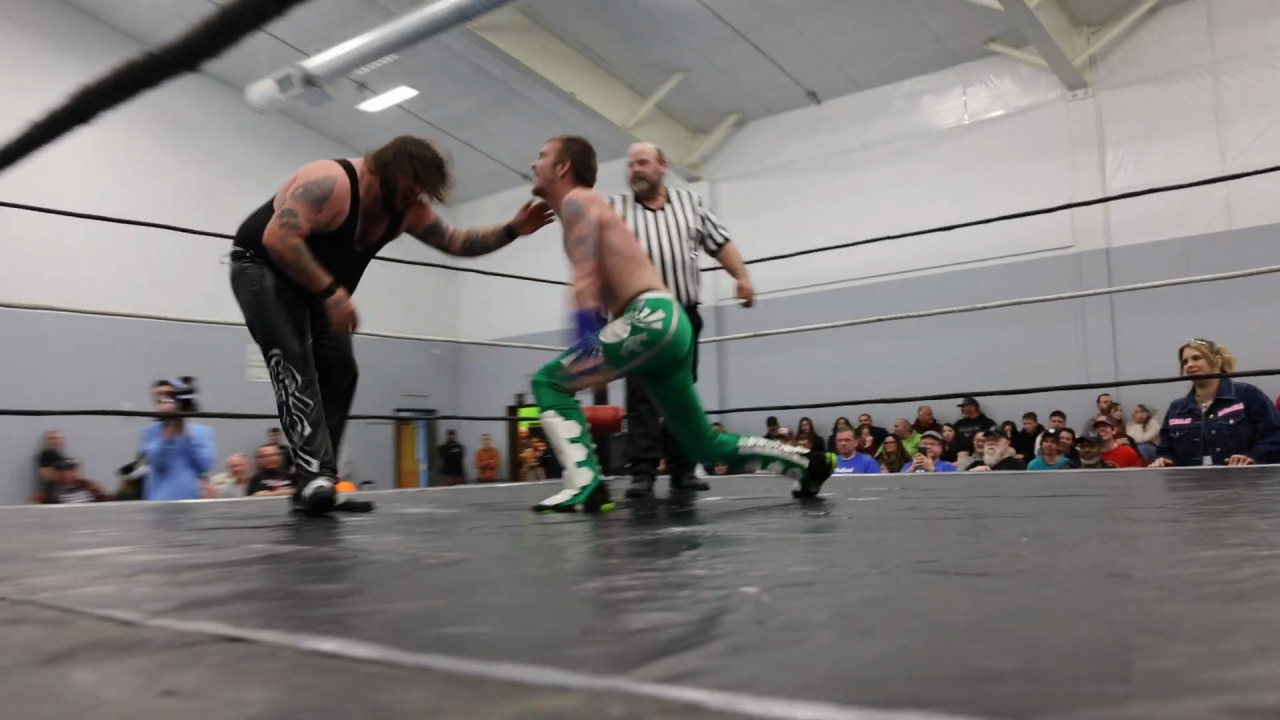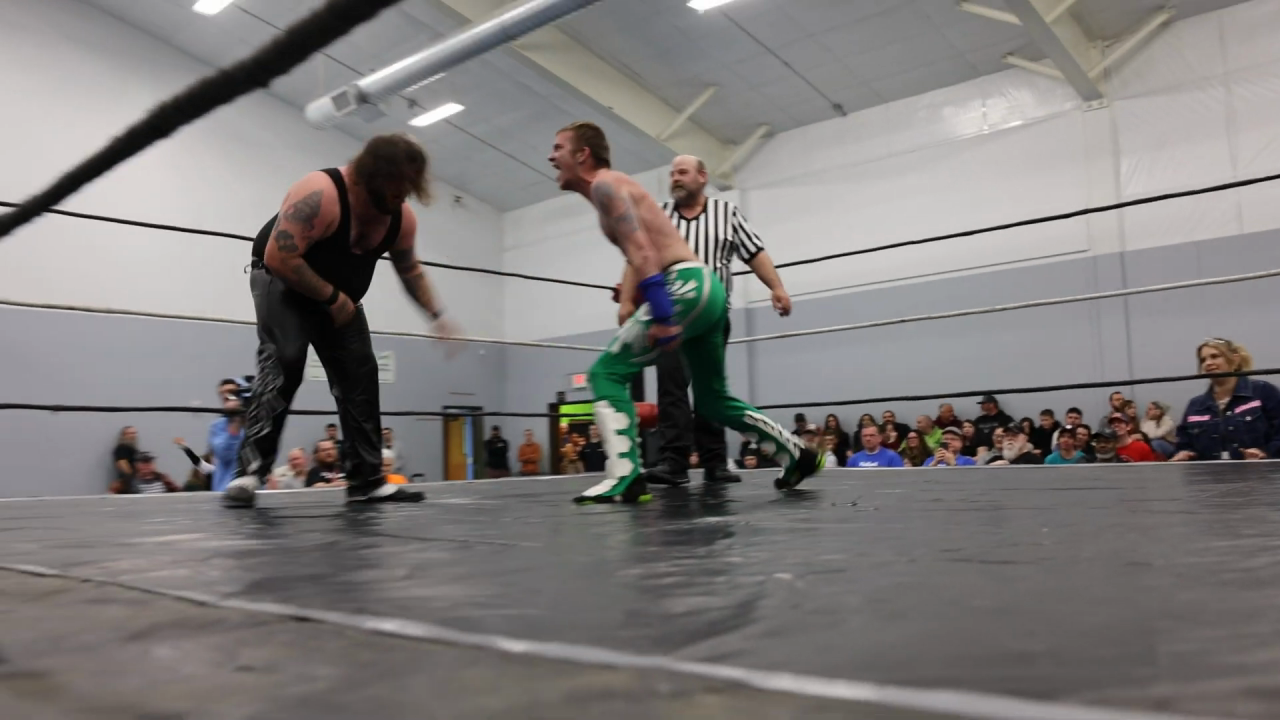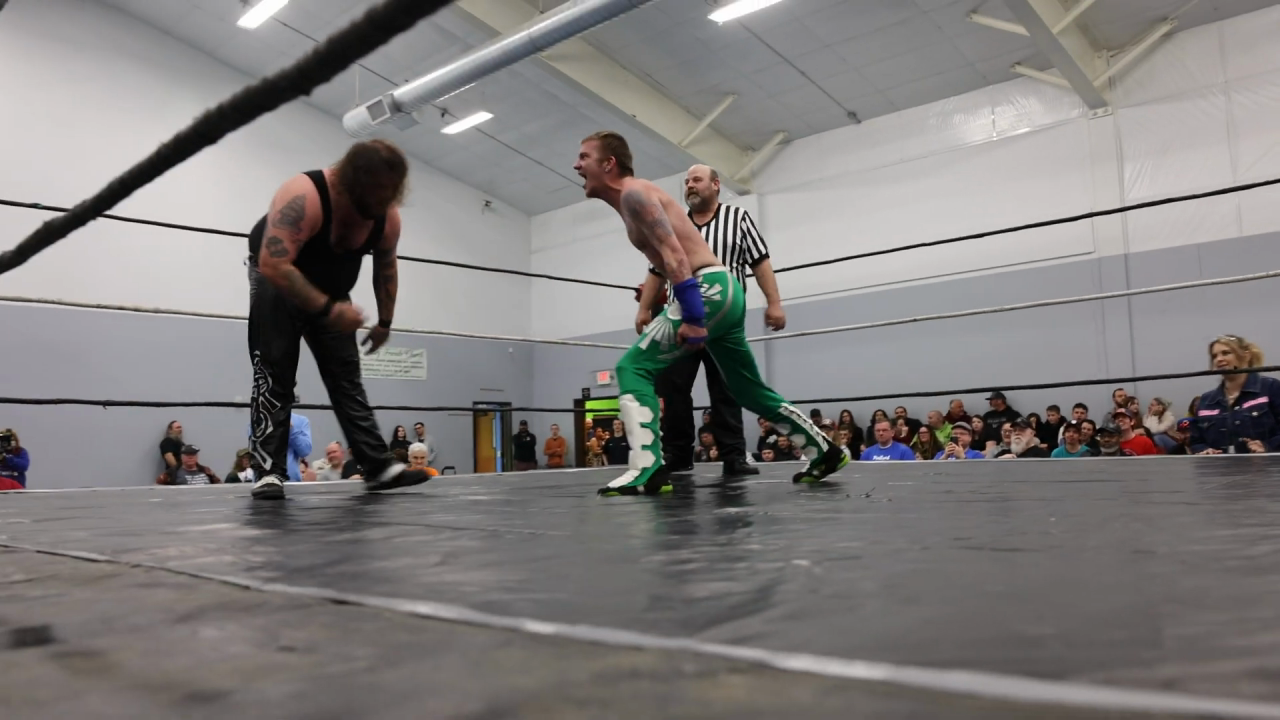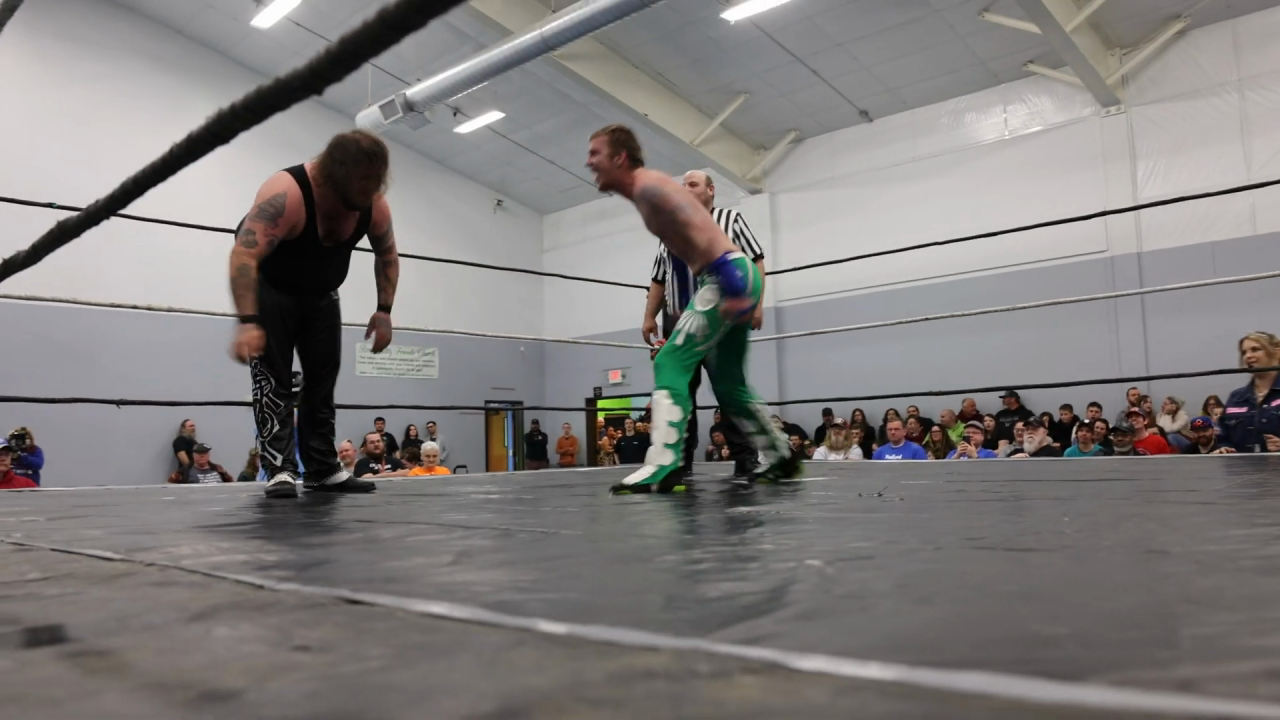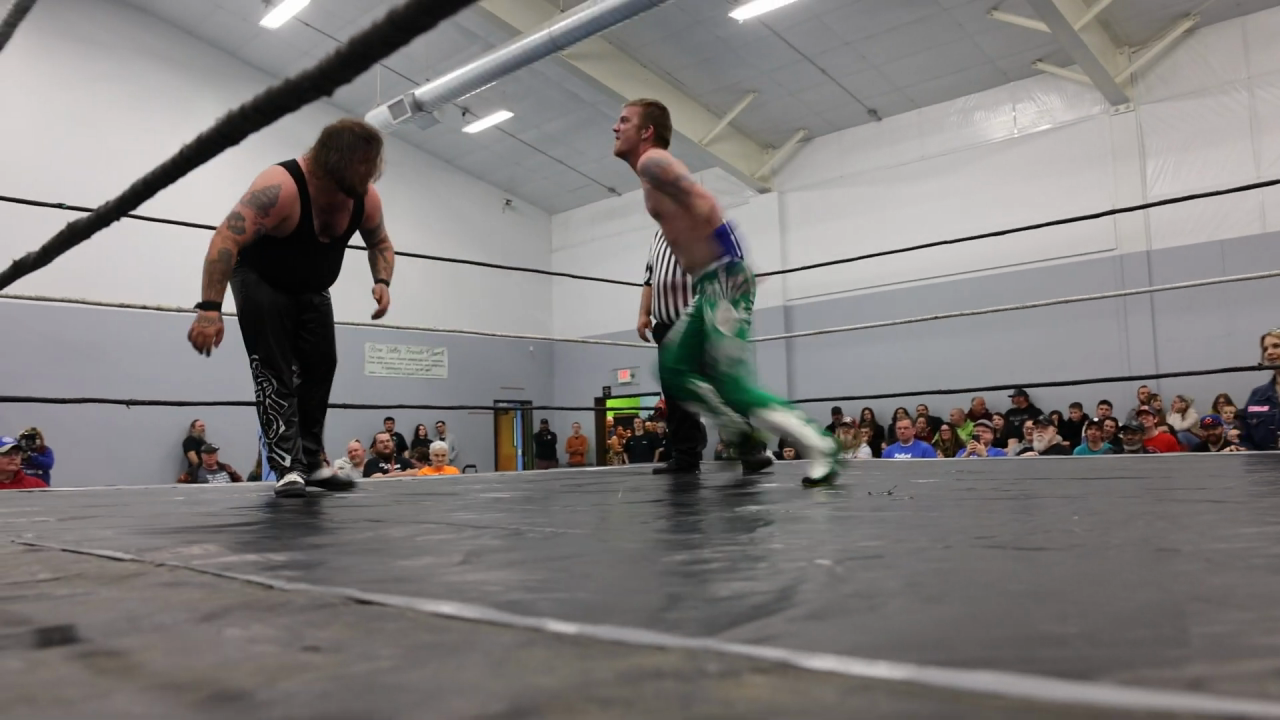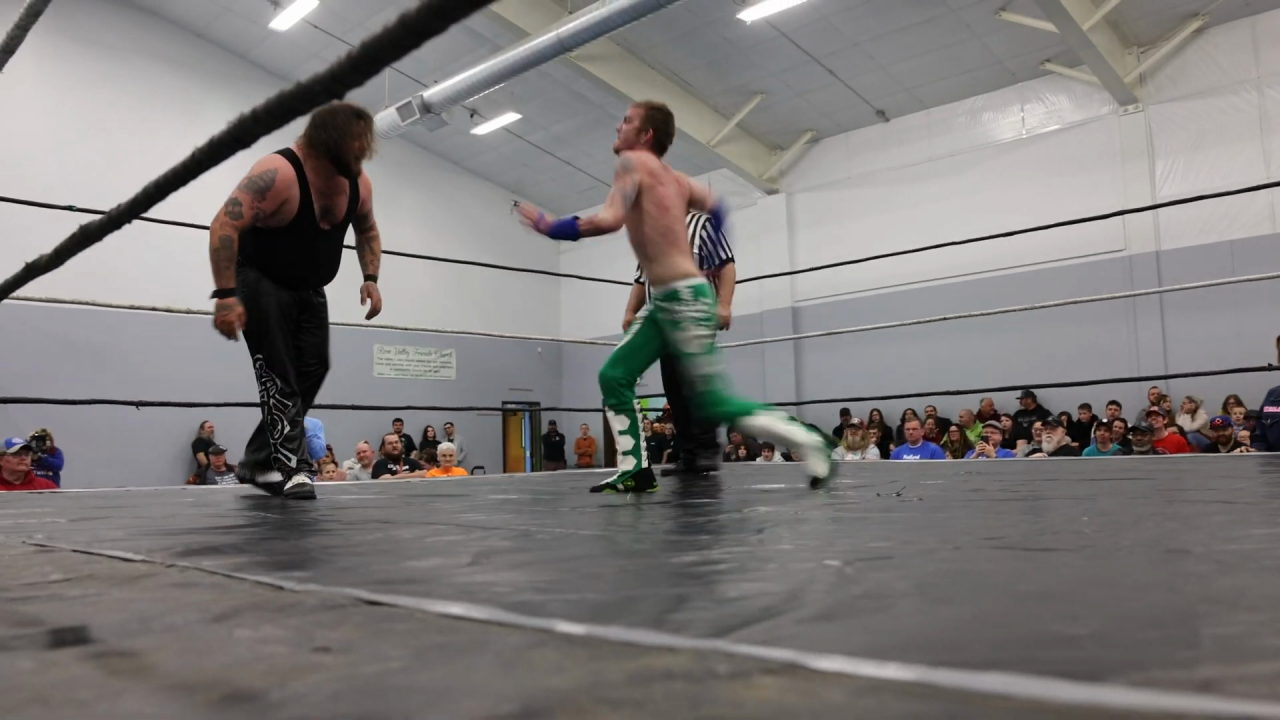
dt=0.2s
person 1, frame 1
left shoulder: (575, 202)
right shoulder: (584, 209)
left elbow: (584, 280)
right elbow: (595, 293)
left wrist: (586, 352)
right wrist: (588, 349)
left hip: (651, 320)
right hip: (665, 325)
left knee: (548, 382)
right knee: (703, 445)
left ankle: (584, 486)
right ankle: (805, 462)
person 1, frame 2
left shoulder: (604, 184)
right shoulder: (613, 191)
left elbow: (640, 249)
left wrist: (661, 318)
left hip: (685, 287)
right hip: (704, 289)
left knee: (606, 373)
right knee: (713, 402)
left ankle: (623, 478)
right ankle: (796, 454)
person 1, frame 3
left shoulder: (634, 193)
right shoulder: (631, 203)
left elbow: (673, 253)
left wrist: (691, 317)
right wrist: (693, 313)
left hip: (709, 288)
right hip: (723, 291)
left knee: (633, 367)
right knee: (749, 391)
left ankle: (646, 469)
right ankle: (823, 450)
person 1, frame 4
left shoulder: (649, 186)
right shoulder: (646, 192)
left elbow: (701, 232)
left wrist: (736, 290)
left hip: (729, 277)
right hip: (731, 282)
left knee: (671, 365)
right knee: (729, 386)
left ankle: (663, 467)
right ankle: (781, 457)
person 1, frame 5
left shoulder: (652, 162)
right shoulder: (657, 173)
left elbow: (704, 202)
left wrist: (731, 260)
left hip: (724, 280)
right hip: (709, 284)
left knee: (735, 385)
right knee: (672, 369)
left ankle: (819, 450)
right ankle: (741, 435)
person 1, frame 6
left shoulder: (632, 163)
right shoulder: (673, 179)
left elbow: (611, 220)
right elbow: (715, 208)
left wrist: (549, 227)
left hip: (685, 301)
right hip: (664, 303)
left knee: (714, 401)
right knee: (612, 378)
left ankle: (810, 446)
right ankle: (634, 471)
person 2, frame 1
left shoulder: (407, 208)
right shoulder: (332, 182)
left elbow: (457, 242)
right elbow: (277, 239)
left wrist: (512, 230)
right wrist: (330, 291)
left hip: (318, 288)
right hip: (263, 268)
left knee: (339, 374)
right knee: (292, 361)
left ankle: (314, 487)
right ankle: (315, 475)
person 2, frame 2
left shoulder: (400, 216)
right shoulder: (320, 194)
left elbow: (410, 270)
right elbow: (278, 258)
left wrist: (437, 316)
right wrist: (332, 297)
left hip: (337, 296)
right hip: (279, 279)
left knee: (361, 375)
right knee: (284, 360)
left ankle: (367, 480)
right ankle: (250, 469)
person 2, frame 3
left shoulder: (386, 217)
right shoulder: (303, 196)
left elbow: (386, 268)
right elbow: (273, 265)
left wrist: (384, 322)
right wrist: (327, 309)
left hip: (329, 295)
right hip: (276, 280)
left knee: (345, 372)
right knee: (274, 365)
left ankle: (379, 466)
right ankle: (268, 470)
person 2, frame 4
left shoulder: (375, 205)
right shoulder: (286, 193)
left elbow: (387, 255)
right elbow: (244, 256)
left wrist: (384, 311)
right wrist: (247, 323)
left hip: (320, 291)
right hip: (268, 283)
left knee: (324, 373)
right knee: (272, 370)
left ankle: (323, 469)
right ankle: (279, 468)
person 2, frame 5
left shoulder: (365, 197)
right shoulder: (281, 186)
left elbow: (381, 244)
right elbow: (226, 239)
left wrist: (382, 281)
right wrist: (209, 309)
left hip: (312, 291)
right hip: (260, 282)
left knee: (320, 368)
right knee: (275, 373)
left ankle: (310, 461)
right ankle: (288, 468)
person 2, frame 6
left shoulder: (357, 183)
right shoulder: (278, 173)
left elbow: (368, 232)
right elbow: (224, 226)
left wrist: (370, 279)
right wrist: (225, 296)
left hip: (309, 287)
right hip: (261, 280)
left knee: (313, 368)
right knee: (278, 373)
left ankle: (260, 460)
right ankle: (294, 469)
person 3, frame 1
left shoulder: (690, 203)
right shoulder: (615, 208)
left elbow: (720, 244)
left wrist: (742, 277)
left hip: (683, 314)
right knee: (641, 391)
left ankle: (682, 470)
right ankle: (642, 472)
person 3, frame 2
left shoulder: (727, 213)
left elbow: (755, 254)
left wrist: (777, 288)
right wrist: (627, 301)
right knee: (670, 382)
left ankle: (715, 463)
right ankle: (674, 460)
person 3, frame 3
left shoulder: (737, 217)
left elbow: (760, 262)
right elbow: (656, 272)
left wrist: (773, 303)
right wrist: (644, 309)
left knee: (725, 389)
right knee: (672, 385)
left ankle: (734, 457)
right ankle: (677, 457)
person 3, frame 4
left shoulder: (730, 220)
right shoulder: (672, 233)
left elbow: (752, 263)
right elbow: (659, 279)
left wrist: (754, 304)
right wrist: (650, 315)
left hip: (720, 322)
right hip: (679, 325)
left knee: (730, 389)
right knee: (678, 390)
left ankle: (744, 456)
right ankle: (679, 454)
person 3, frame 5
left shoulder: (713, 225)
right shoulder: (662, 236)
left elbow: (735, 267)
right elbow: (652, 282)
left wrist: (737, 304)
right wrist: (643, 314)
left hip: (705, 322)
right hip: (669, 328)
left knee: (722, 383)
right knee: (676, 392)
left ankle: (749, 449)
right ankle: (686, 455)
person 3, frame 6
left shoulder: (702, 224)
left elbow: (726, 265)
right elbow: (641, 281)
left wrist: (723, 305)
right wrist: (630, 312)
right knee: (676, 391)
left ankle: (706, 451)
right ankle: (688, 457)
